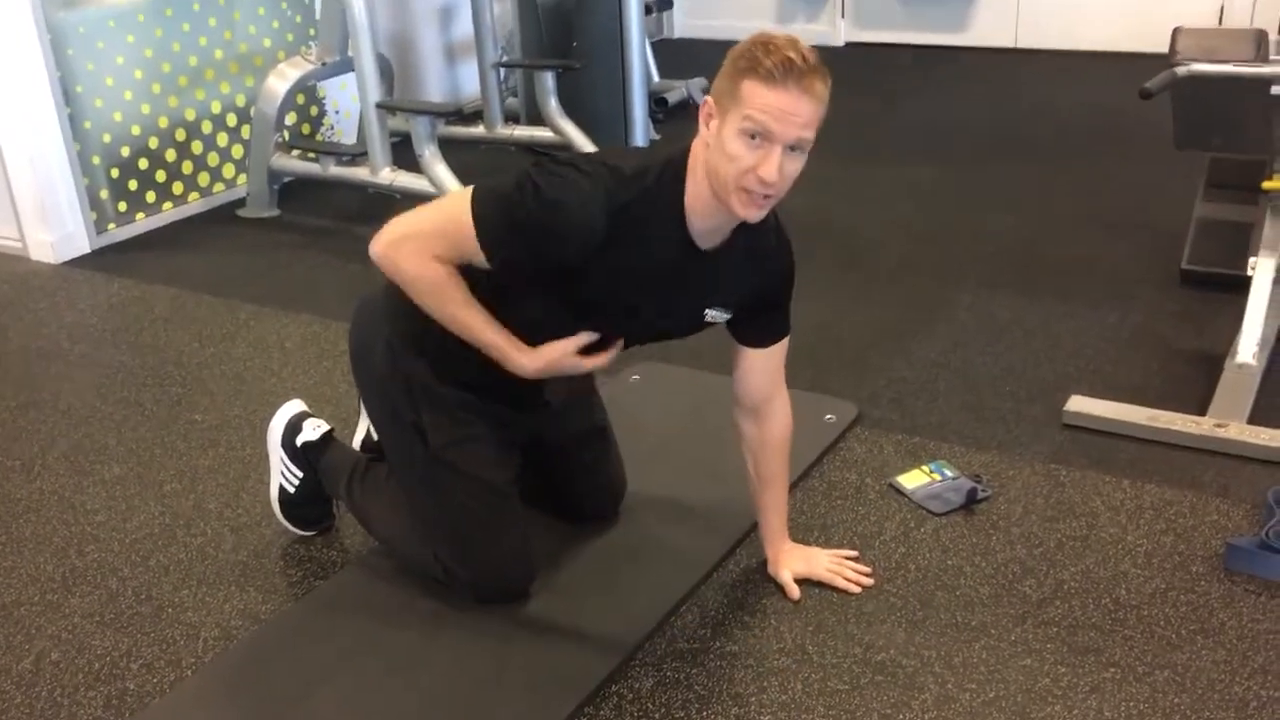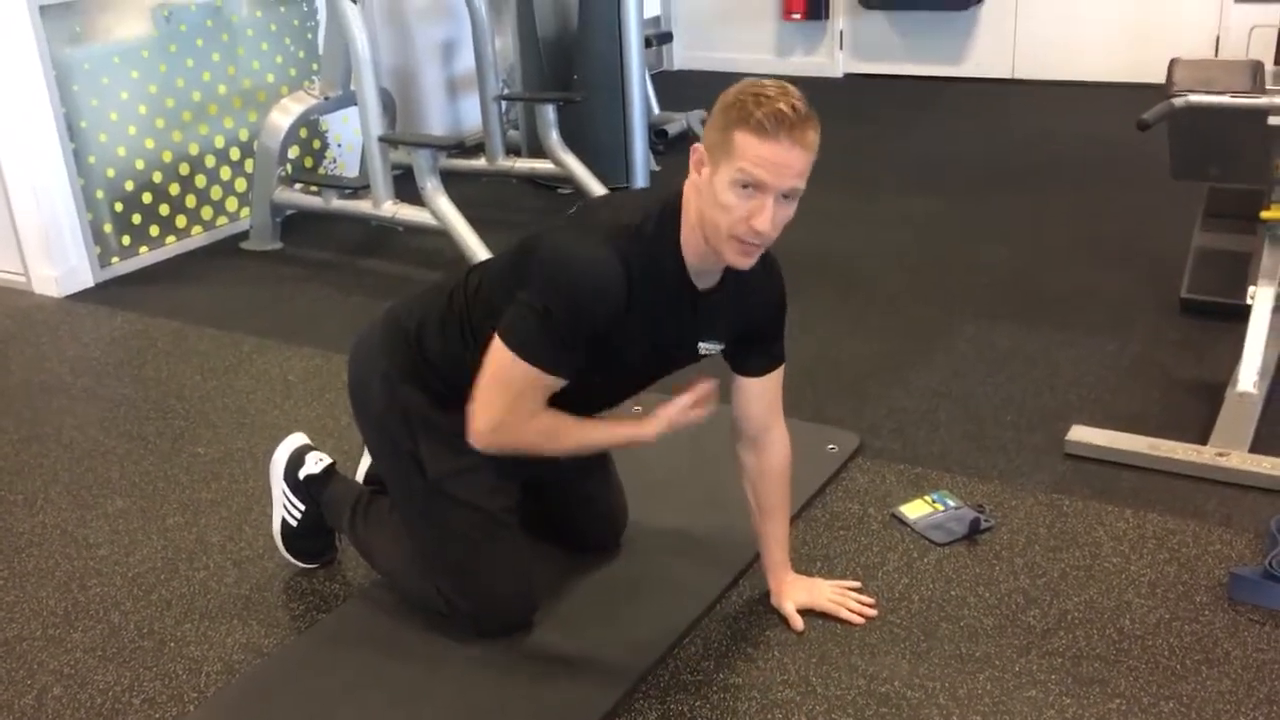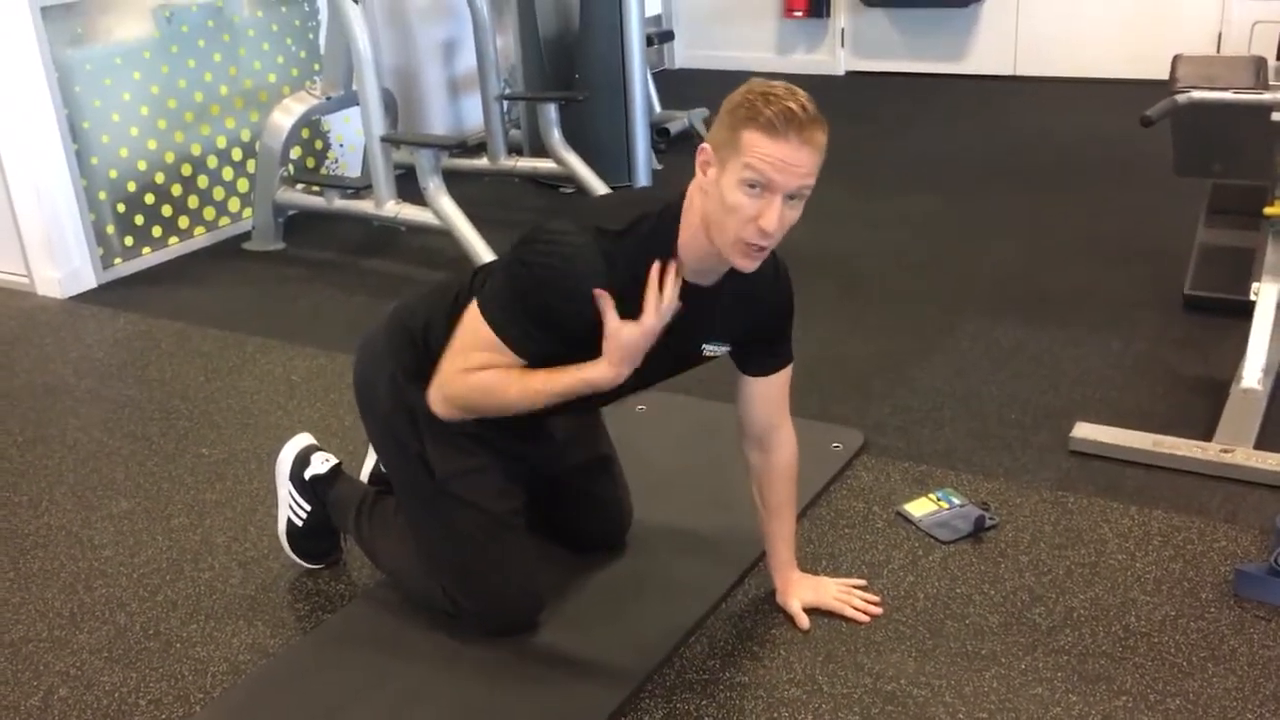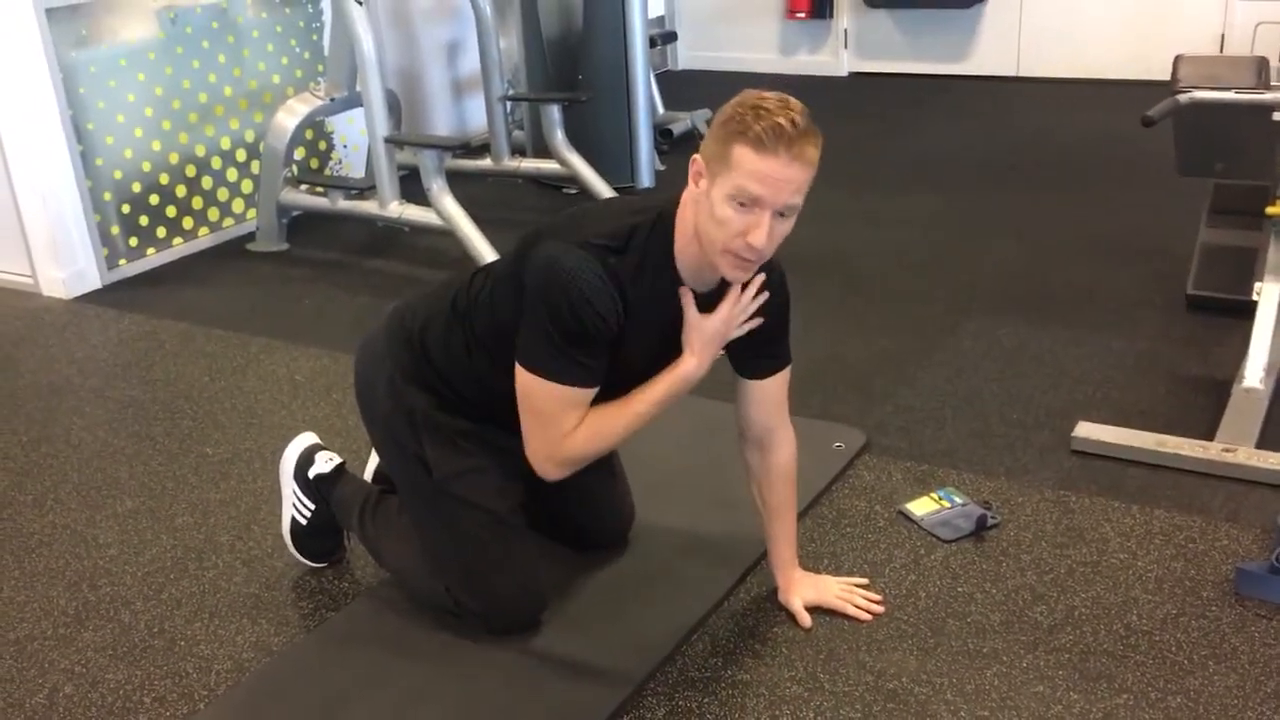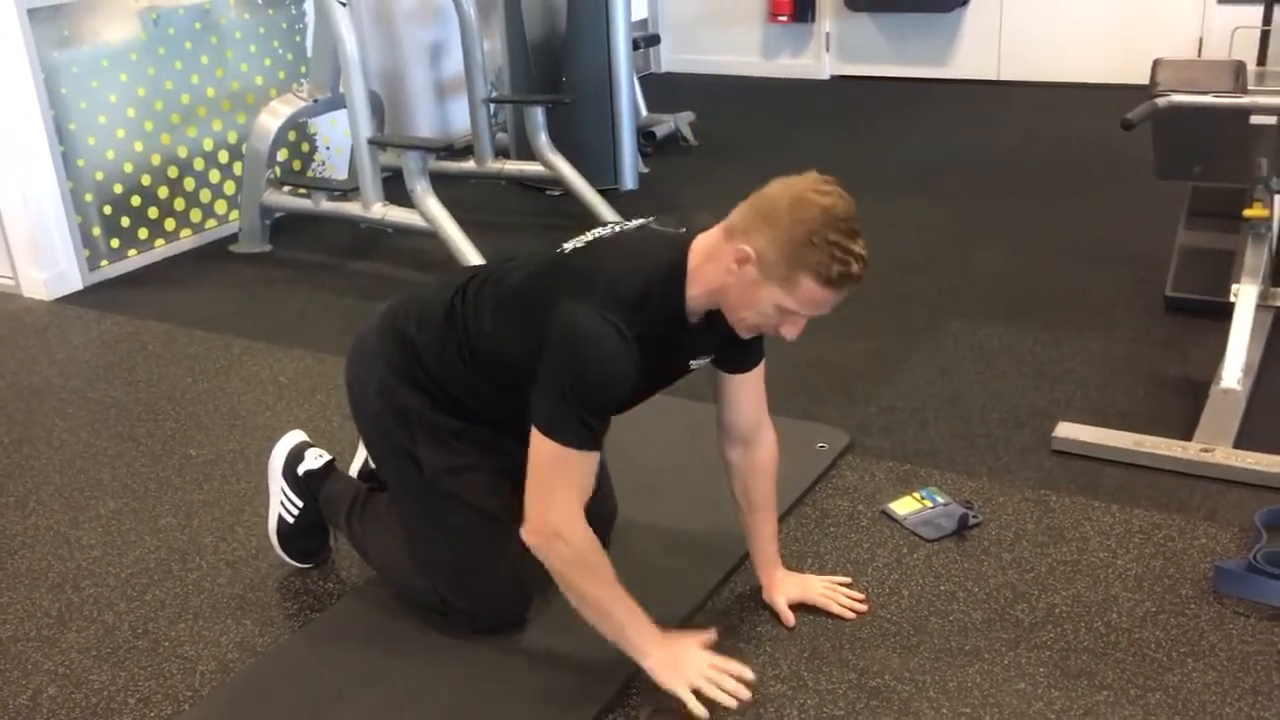
dt=0.5s
person 1, frame 1
left shoulder: (764, 254)
right shoulder: (587, 200)
left elbow: (762, 404)
right elbow: (399, 247)
left wrist: (779, 545)
right wrist: (519, 357)
left hip: (532, 359)
right hip: (422, 348)
left knee: (595, 504)
right knee: (494, 573)
right ankle: (320, 457)
person 1, frame 2
left shoulder: (756, 283)
right shoulder: (591, 263)
left elbow: (760, 434)
right elbow: (493, 426)
left wrist: (781, 575)
right wrist: (647, 429)
left hip: (522, 384)
right hip: (416, 381)
left knee: (598, 532)
right knee: (498, 604)
left ankle: (415, 474)
right ankle: (323, 489)
person 1, frame 3
left shoulder: (763, 285)
right shoulder: (577, 257)
left elbow: (768, 434)
right elbow: (452, 392)
left wrist: (787, 574)
right wrist: (608, 370)
left hip: (527, 378)
right hip: (419, 379)
left knee: (602, 532)
right knee: (502, 604)
right ankle: (327, 489)
person 1, frame 4
left shoulder: (756, 285)
right shoulder: (580, 270)
left elbow: (767, 435)
right elbow: (555, 454)
left wrist: (788, 573)
right wrist: (692, 363)
left hip: (521, 385)
right hip: (420, 383)
left knee: (603, 531)
right knee: (506, 601)
right ankle: (332, 487)
person 1, frame 5
left shoulder: (734, 276)
right shoulder: (600, 323)
left elbow: (748, 435)
right elbow: (546, 526)
left wrist: (772, 571)
right wrist: (653, 650)
left hip: (500, 380)
right hip: (409, 376)
left knee: (595, 518)
right knee: (489, 600)
right ankle: (321, 484)
